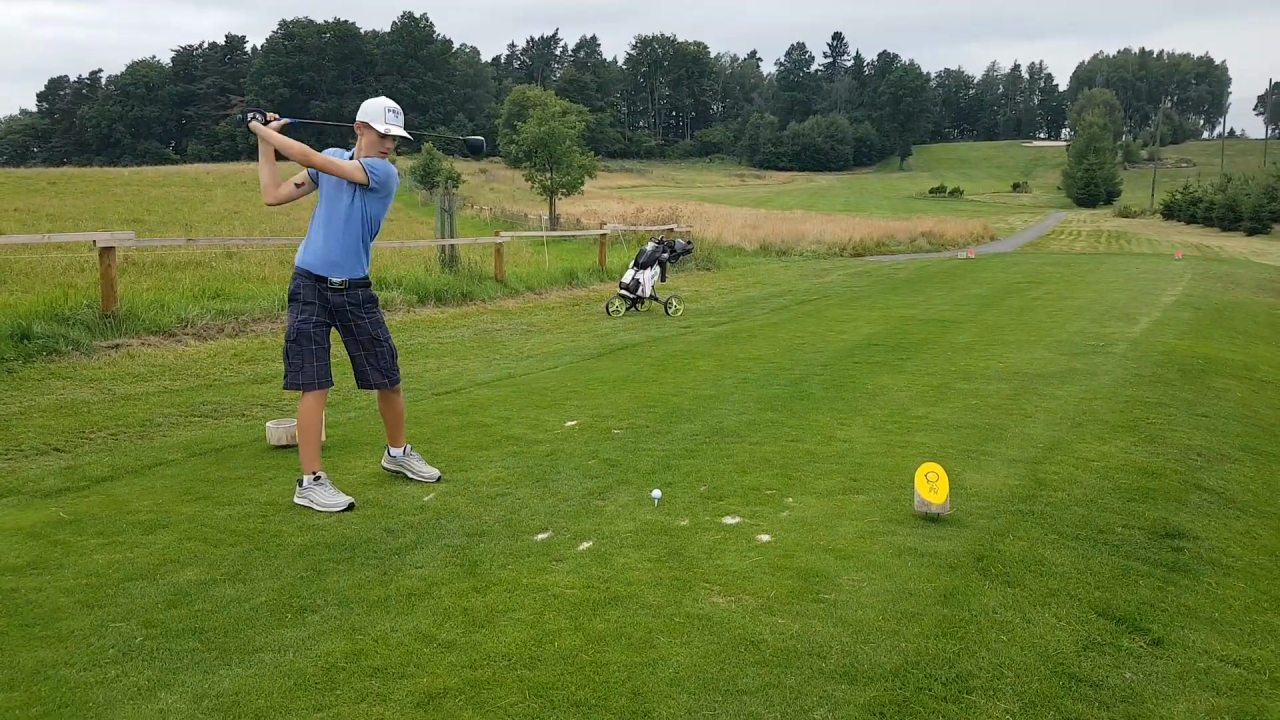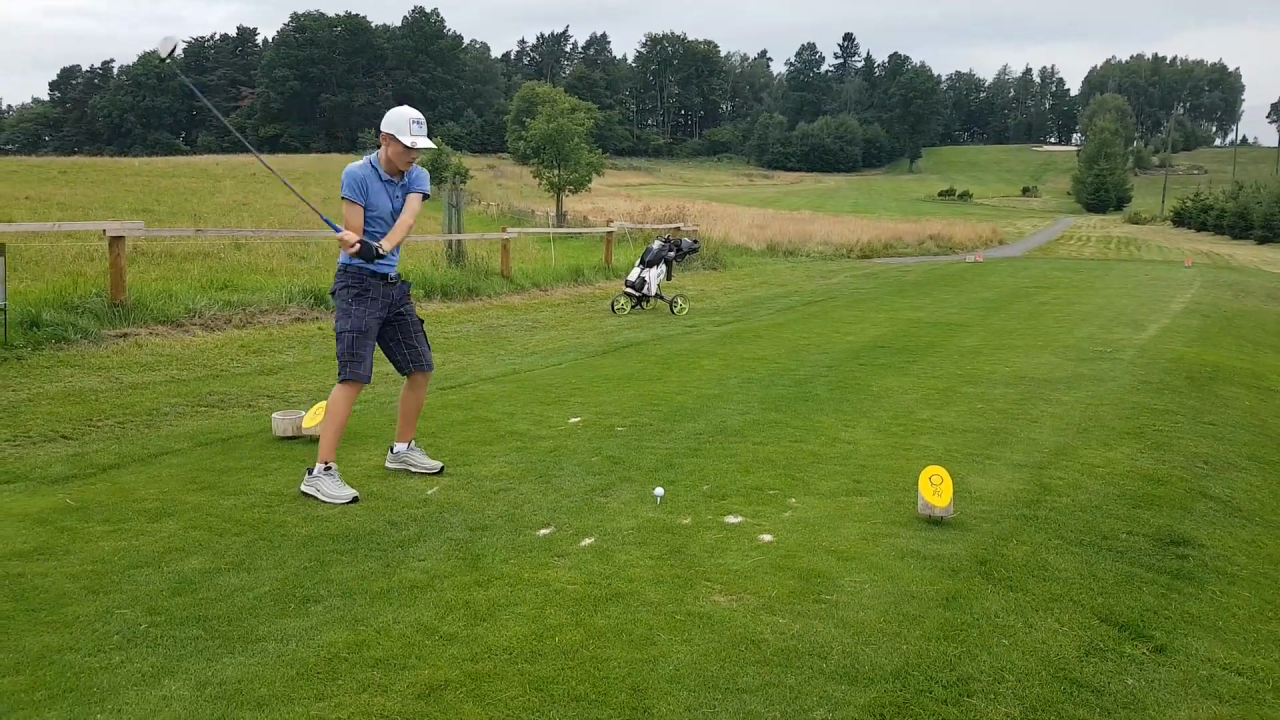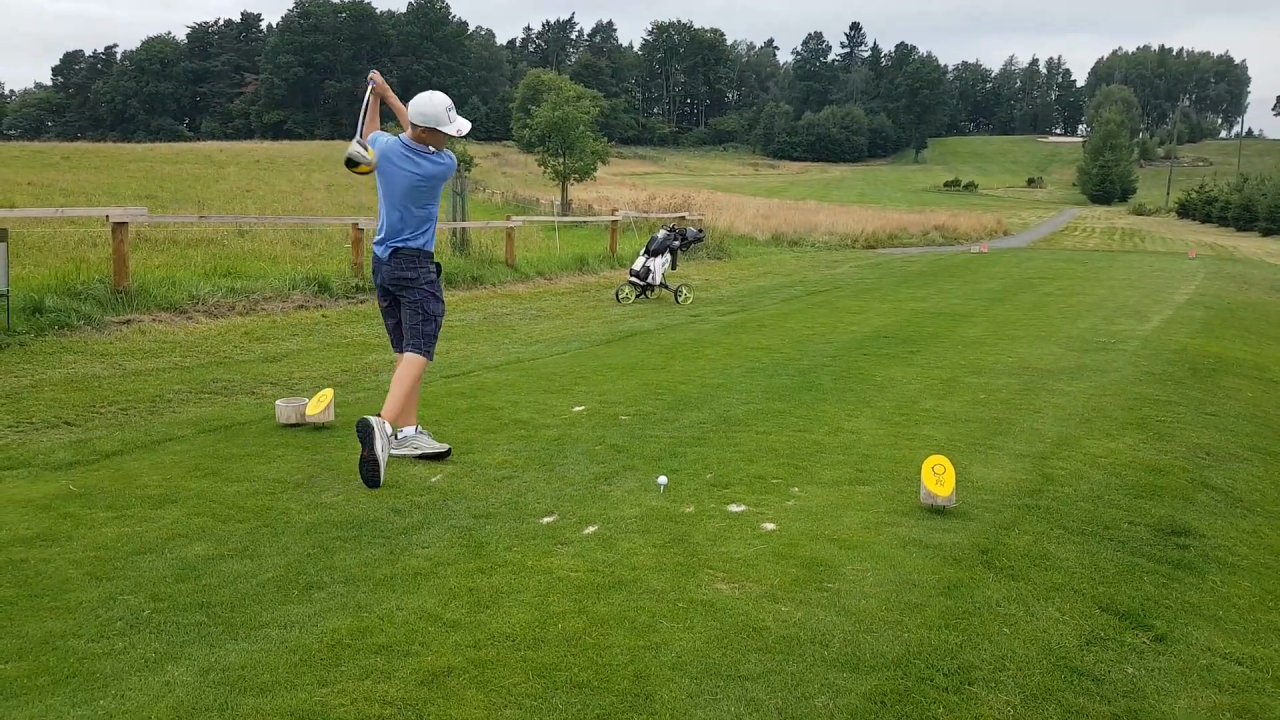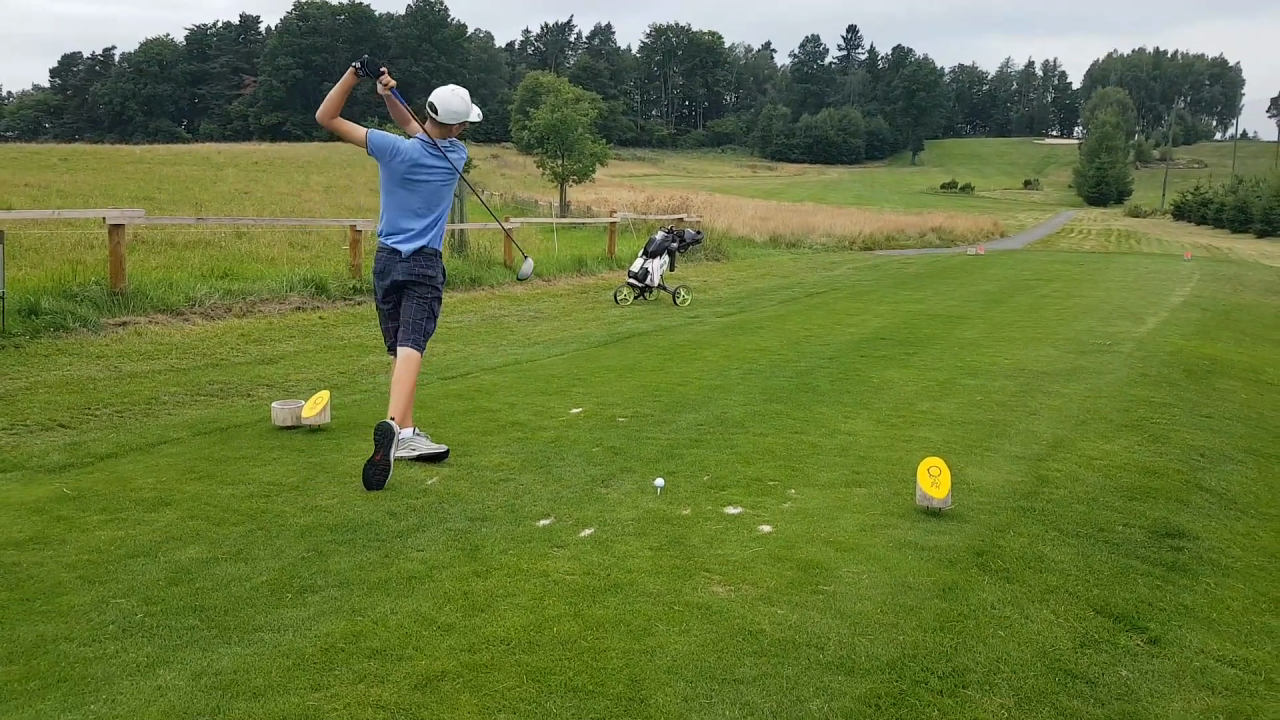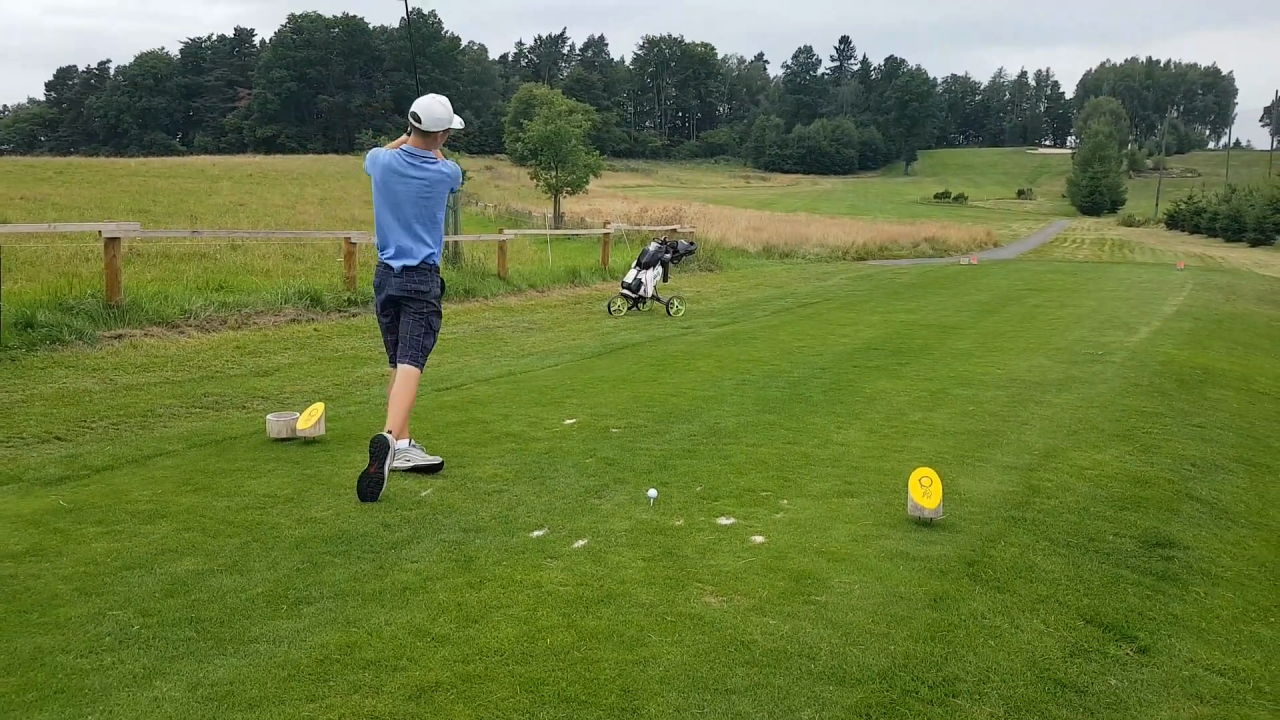
dt=0.4s
person 1, frame 1
left shoulder: (384, 174)
right shoulder: (332, 160)
left elbow: (309, 158)
right elbow: (272, 195)
left wrist: (267, 130)
right wrist: (265, 139)
left hip: (354, 291)
right hip: (309, 286)
left knee: (388, 380)
right knee: (314, 385)
left ankle: (398, 452)
right ankle: (311, 480)
person 1, frame 2
left shoulder: (418, 177)
right shoulder: (356, 174)
left elbow: (404, 226)
right elbow: (352, 234)
left wrist: (380, 245)
right wrist: (353, 240)
left hip: (391, 282)
right hip: (358, 283)
left knee: (420, 369)
right knee: (353, 376)
left ankle: (402, 448)
right ankle: (322, 470)
person 1, frame 3
left shoulder: (384, 146)
right shoulder: (443, 164)
left elbow: (369, 132)
right elbow: (416, 130)
left wrist: (377, 93)
right wrist: (388, 92)
left hip: (383, 262)
right hip: (415, 267)
left knee: (409, 351)
right knee: (417, 354)
left ankle: (409, 432)
right ankle: (384, 425)
person 1, frame 4
left shoulder: (394, 149)
right shoulder: (457, 156)
left elbow: (327, 118)
right elbow: (417, 134)
left wrist: (353, 74)
right wrist: (392, 96)
left hip: (386, 260)
right hip: (425, 266)
left knee: (400, 349)
right knee: (411, 348)
left ankle: (406, 433)
right ankle: (392, 425)
person 1, frame 5
left shoulder: (377, 159)
right shoulder: (446, 170)
left wrist: (406, 138)
right wrist: (431, 145)
left hip: (385, 275)
right hip: (421, 278)
left knee: (399, 363)
right knee: (410, 364)
left ankle: (401, 444)
right ankle: (390, 440)
